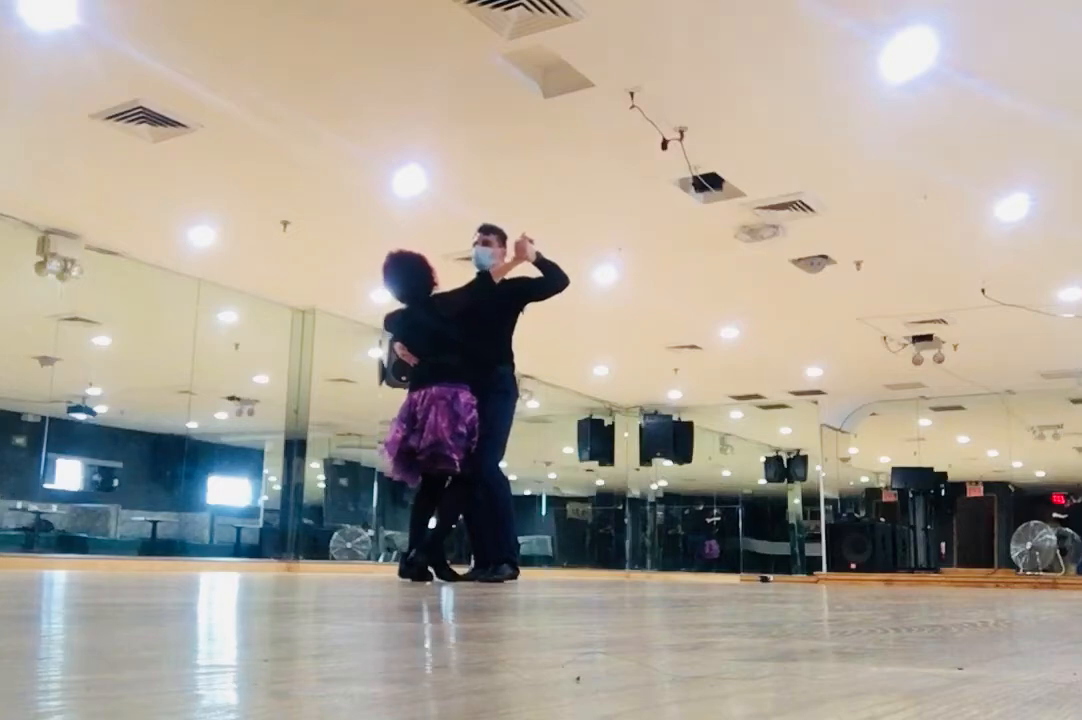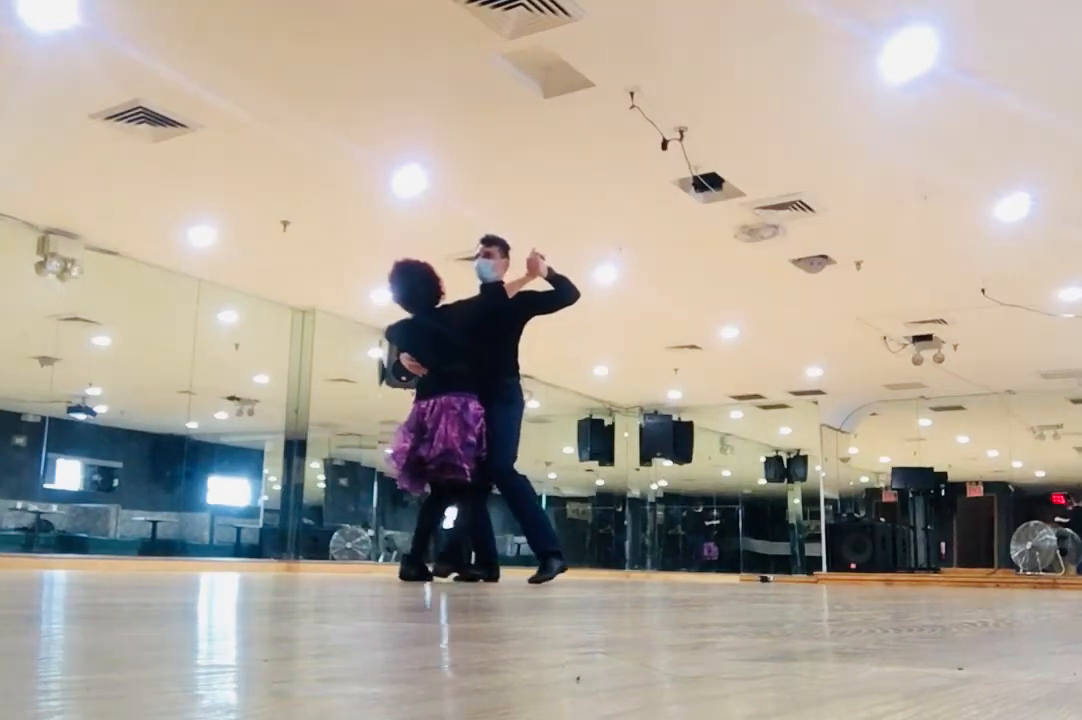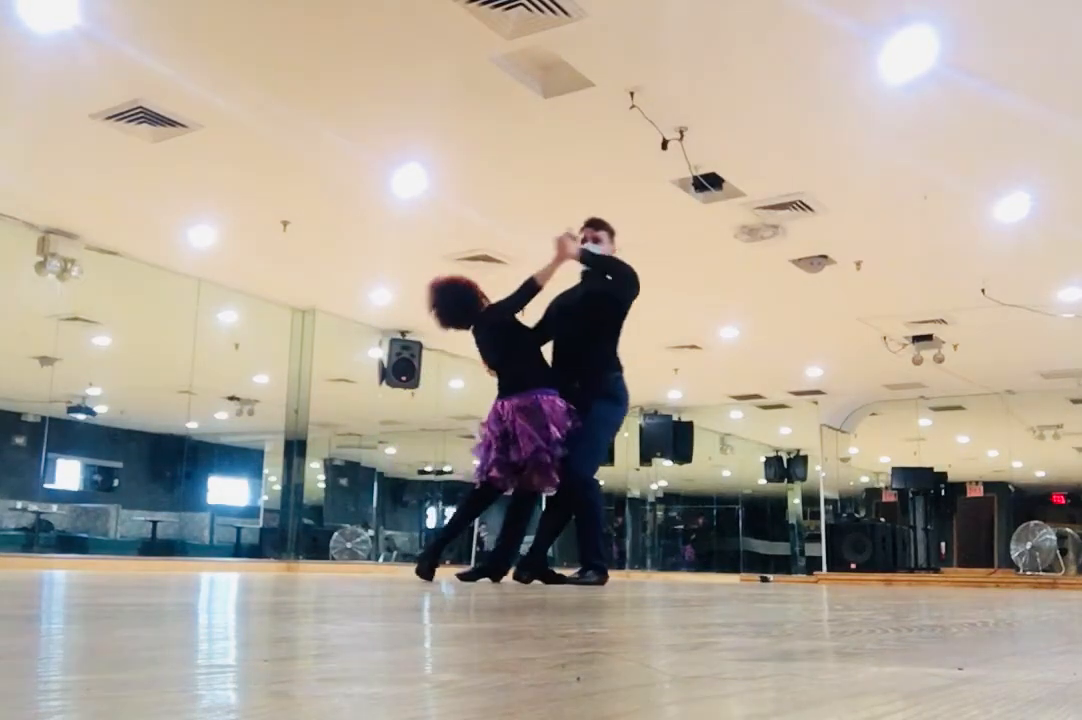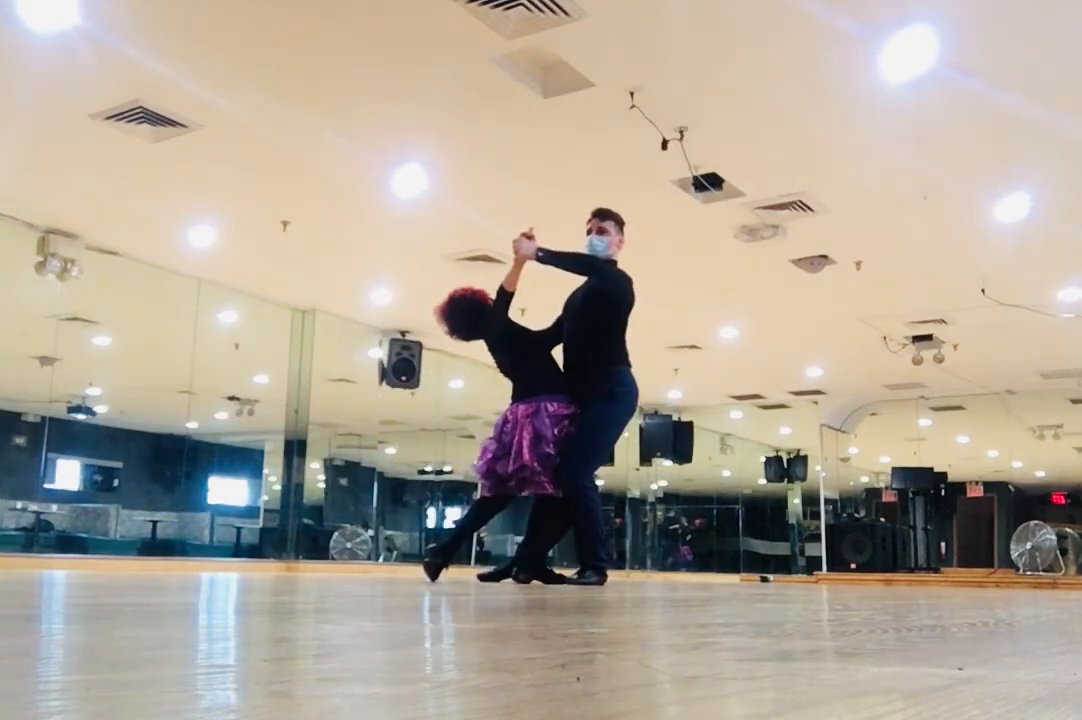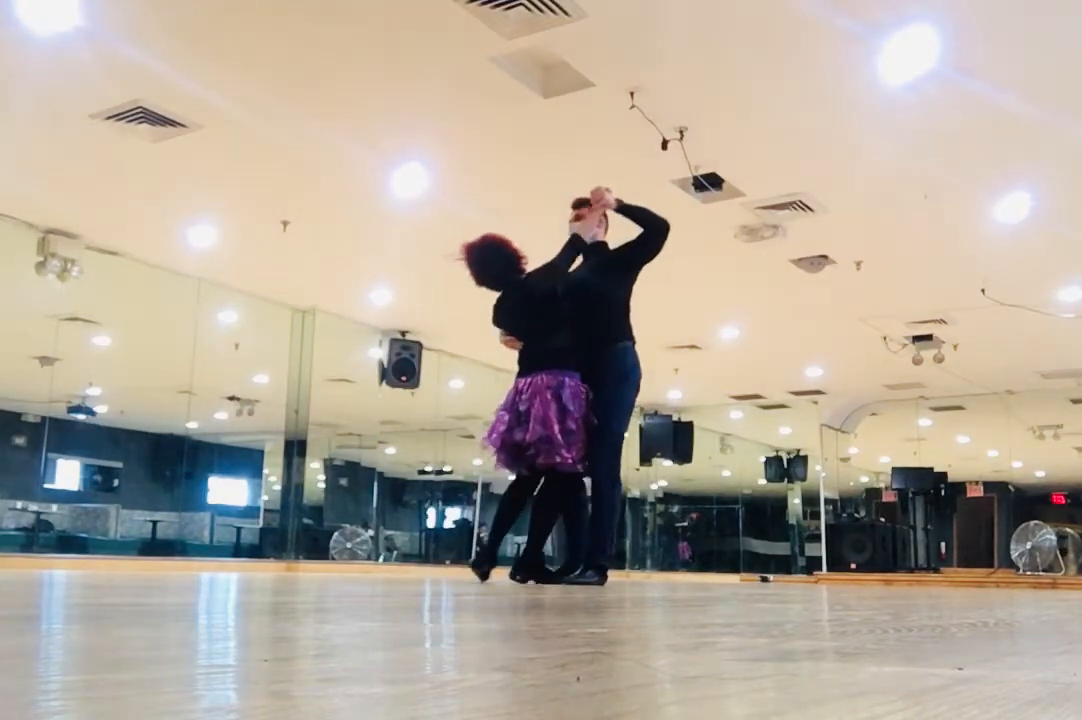
dt=1s
person 1, frame 1
left shoulder: (512, 289)
right shoulder: (458, 296)
left elbow: (559, 281)
left wrist: (533, 257)
right wrist: (405, 345)
left hip: (496, 385)
left knee: (486, 465)
right knee: (465, 471)
left ankle: (506, 558)
right ankle: (485, 560)
person 1, frame 2
left shoulder: (518, 301)
right shoulder: (462, 309)
left elbow: (569, 295)
left wrist: (545, 273)
right wrist: (408, 355)
left hip: (503, 395)
left knee: (501, 469)
left ankle: (550, 554)
right ankle: (484, 562)
person 1, frame 3
left shoulder: (614, 289)
right shoulder: (565, 299)
left elbow: (629, 279)
right elbow: (533, 337)
left wrist: (588, 253)
left hip: (604, 392)
right hip: (567, 396)
left knee: (576, 472)
right knee: (560, 473)
left ankle: (594, 565)
right ankle: (535, 560)
person 1, frame 4
left shoulder: (616, 281)
right shoulder: (580, 294)
left elbow: (592, 266)
right elbow: (555, 334)
left wrist: (537, 253)
left hip: (612, 390)
right hip: (582, 394)
left knee: (575, 473)
right knee: (557, 474)
left ankle: (594, 566)
right ankle: (528, 560)
person 1, frame 5
left shoulder: (619, 261)
right shoulder: (568, 279)
left elbow: (658, 229)
left wrist: (614, 205)
left hip: (615, 367)
right hip: (576, 373)
left knee: (603, 465)
left ankle: (595, 564)
right ankle: (570, 557)
person 2, frame 1
left shoulder: (396, 320)
right shoulder: (439, 308)
right elbow: (480, 288)
left hip: (420, 399)
right hip: (452, 396)
left knee: (430, 481)
right knee: (461, 475)
left ankle: (414, 556)
right ankle: (431, 548)
person 2, frame 2
left shoulder: (401, 331)
right shoulder: (450, 318)
right elbow: (495, 299)
right wrist: (529, 276)
left hip: (426, 409)
right hip: (459, 405)
left knee: (440, 488)
right knee: (460, 482)
left ankle: (416, 558)
person 2, frame 3
left shoulder: (484, 331)
right shoulder: (493, 317)
left elbow: (523, 343)
right elbow: (526, 293)
right wrist: (561, 257)
left hip: (510, 408)
right hip: (536, 404)
left knee: (491, 485)
right knee: (529, 486)
left ankle: (434, 551)
right ankle: (496, 561)
person 2, frame 4
left shoulder: (500, 337)
right shoulder: (498, 329)
left elbow: (550, 337)
right elbow: (502, 299)
right wrist: (520, 260)
left hip: (527, 412)
right hip: (545, 412)
left knee: (500, 492)
right knee: (554, 491)
left ankle: (443, 551)
right ankle: (529, 562)
person 2, frame 5
left shoulder: (504, 305)
right shoulder: (537, 284)
right elbow: (572, 248)
right wrist: (597, 212)
left hip: (527, 387)
right hip: (557, 384)
left knee: (528, 476)
right knee: (560, 474)
left ankle: (489, 553)
right ankle: (530, 559)
